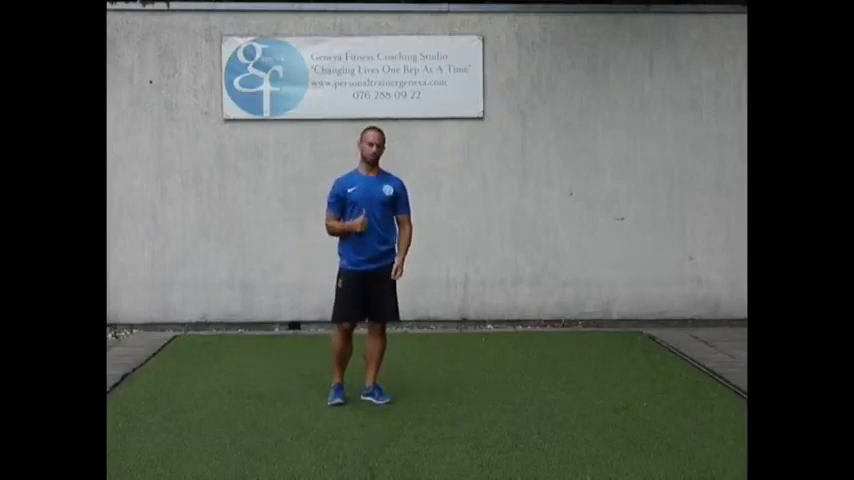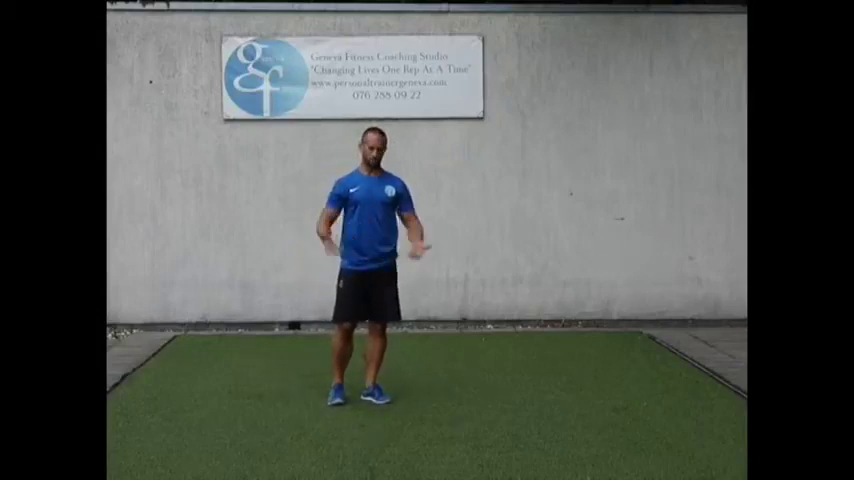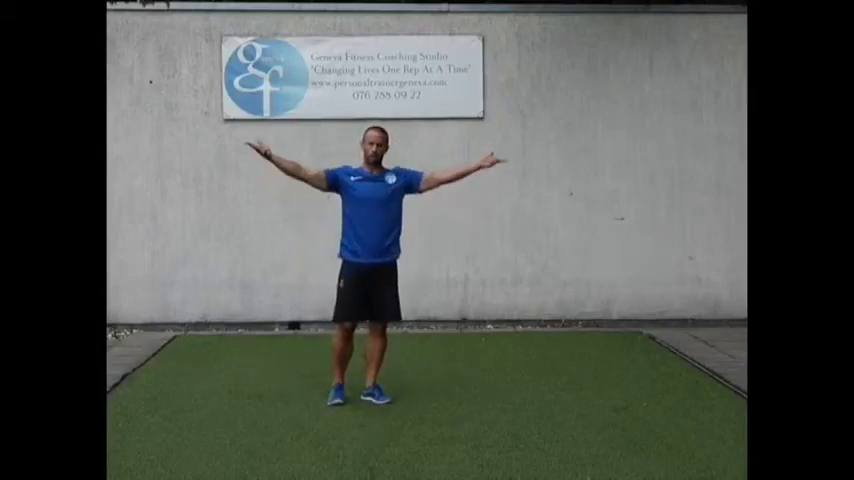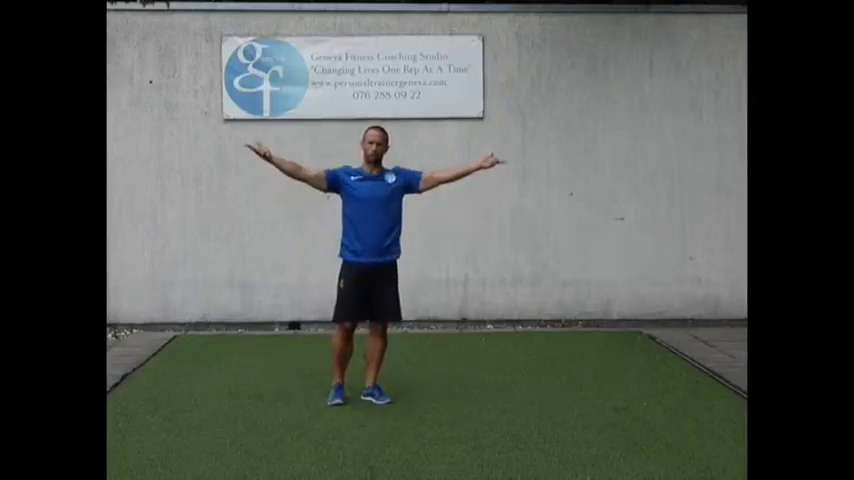
dt=0.5s
person 1, frame 1
left shoulder: (394, 184)
right shoulder: (343, 184)
left elbow: (404, 225)
right elbow: (330, 225)
left wrist: (400, 258)
right wrist: (350, 226)
left hip: (383, 269)
right hip: (351, 269)
left knee: (378, 327)
right knee: (344, 327)
left ankle: (371, 385)
right ankle: (337, 384)
person 1, frame 2
left shoulder: (396, 184)
right shoulder: (345, 183)
left elbow: (411, 219)
right elbow: (326, 218)
left wrist: (417, 242)
right wrist: (325, 236)
left hip: (384, 269)
right hip: (352, 269)
left knee: (379, 327)
right knee: (344, 326)
left ankle: (371, 386)
right ankle: (337, 384)
person 1, frame 3
left shoulder: (400, 178)
right shoulder: (345, 177)
left elbow: (438, 178)
right elbow: (305, 174)
left wrist: (479, 165)
right wrist: (271, 157)
left hip: (385, 267)
right hip: (353, 266)
left knee: (379, 327)
right knee: (345, 326)
left ankle: (371, 386)
right ankle: (338, 385)
person 1, frame 4
left shoulder: (400, 178)
right shoulder: (345, 177)
left elbow: (437, 177)
right elbow: (305, 174)
left wrist: (479, 166)
right wrist: (271, 159)
left hip: (385, 266)
right hip: (353, 265)
left knee: (379, 327)
right knee: (345, 326)
left ankle: (371, 386)
right ankle: (337, 385)
